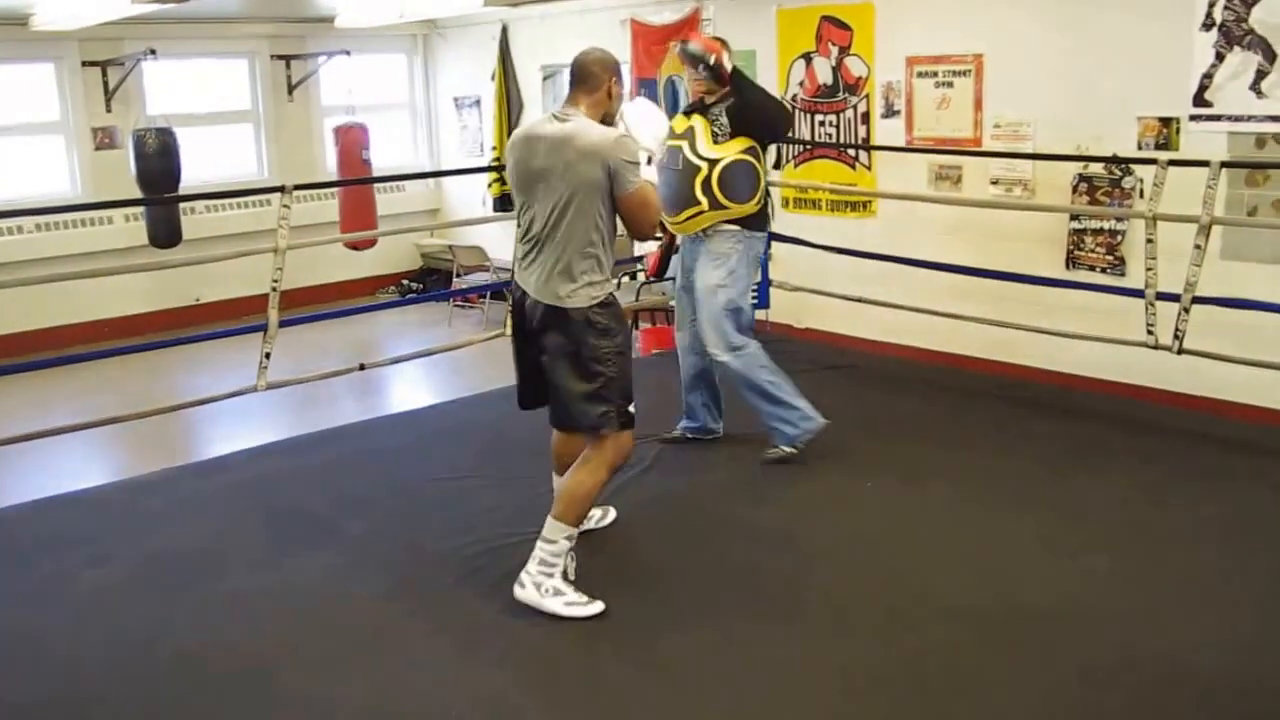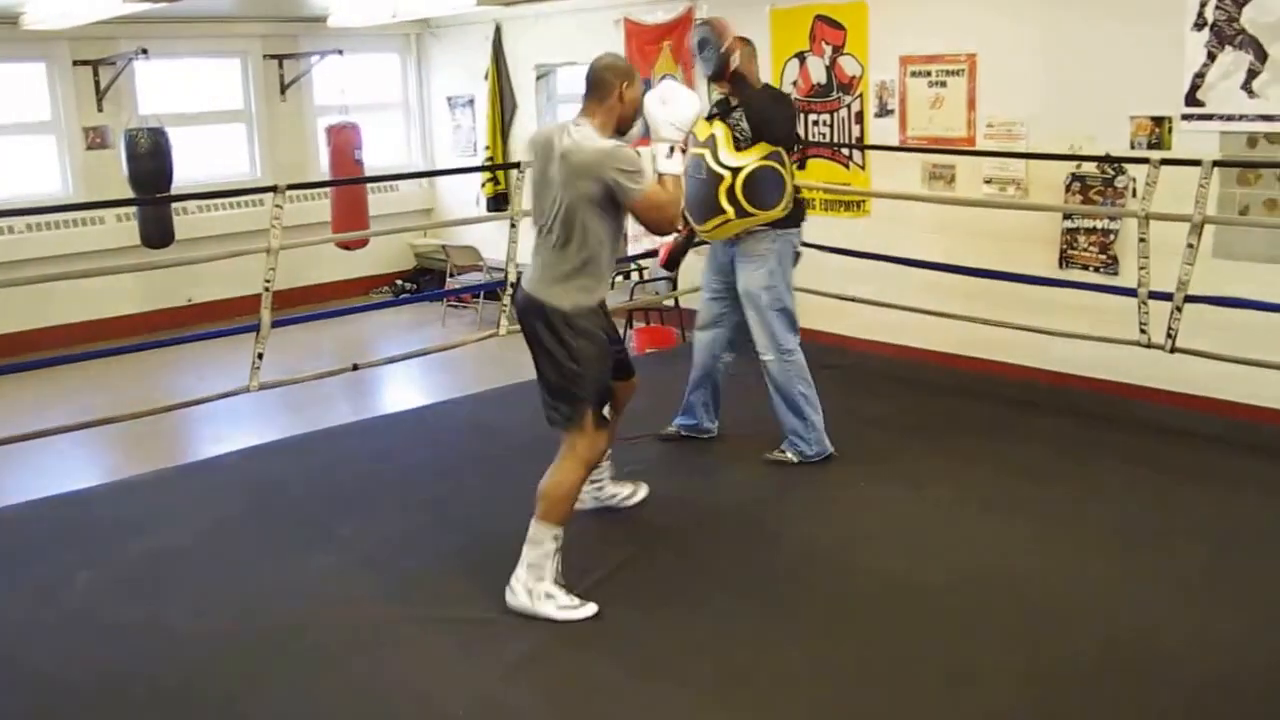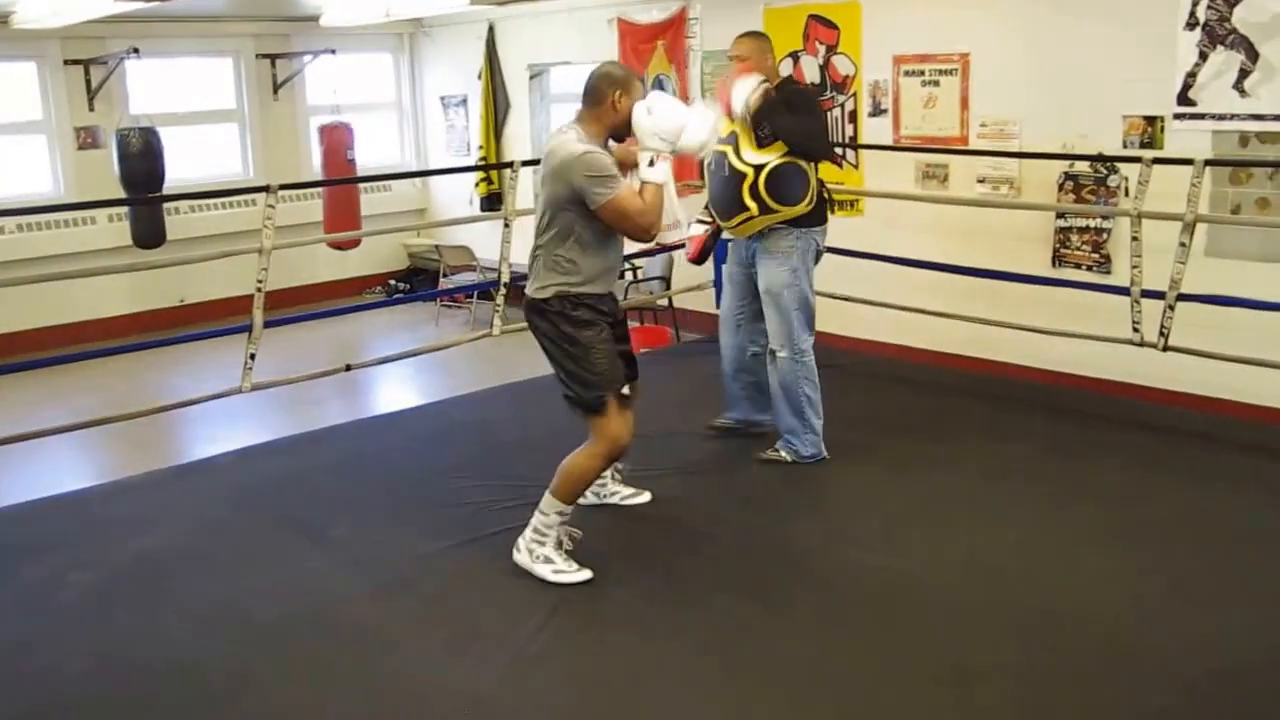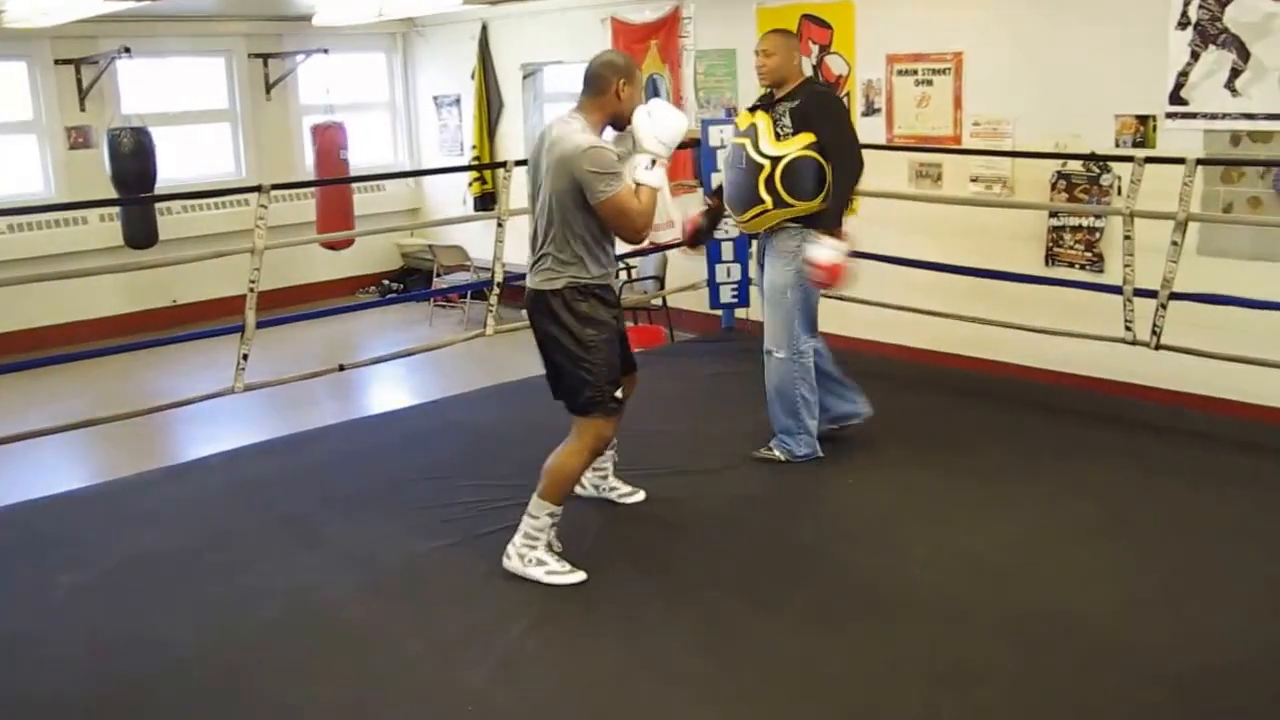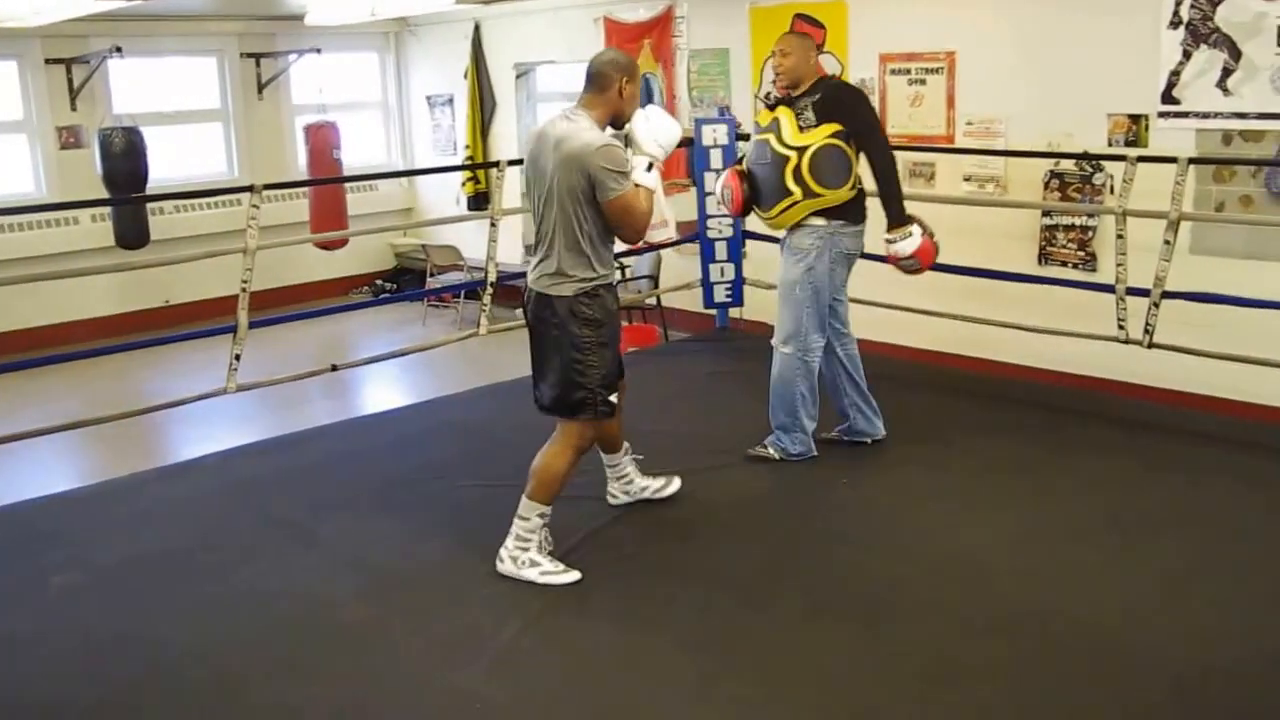
dt=0.2s
person 1, frame 1
left shoulder: (522, 139)
right shoulder: (612, 145)
right elbow: (645, 226)
right wrist: (644, 163)
left hip: (530, 294)
right hip: (580, 307)
left knee: (572, 415)
right knee: (610, 442)
left ankle: (571, 511)
right ankle: (543, 573)
person 1, frame 2
left shoulder: (550, 136)
right shoulder: (611, 157)
right elbow: (666, 219)
right wrist: (669, 149)
left hip: (548, 294)
right hip: (566, 306)
left knee: (619, 386)
right knee: (581, 438)
left ankle: (599, 486)
right ankle: (533, 579)
person 1, frame 3
left shoulder: (584, 141)
right shoulder: (582, 160)
left elbow: (621, 161)
right elbow: (644, 225)
right wrist: (658, 161)
left hip: (590, 295)
right hip: (566, 305)
left knee: (622, 388)
right knee: (613, 433)
left ankle: (600, 482)
right ankle: (538, 540)
person 1, frame 4
left shoulder: (558, 130)
right shoulder: (590, 152)
right elbow: (635, 228)
left wrist: (640, 161)
right wrist: (652, 161)
left hip: (584, 286)
right hip: (569, 296)
left knee: (621, 380)
right knee: (596, 427)
left ankle: (597, 477)
right ankle: (528, 546)
person 1, frame 5
left shoulder: (548, 132)
right shoulder: (600, 149)
right elbow: (634, 229)
left wrist: (633, 160)
right wrist: (648, 163)
left hip: (558, 287)
right hip: (576, 297)
left knee: (607, 394)
right knee: (577, 428)
left ankle: (625, 481)
right ankle: (520, 547)
person 2, frame 1
left shoulder: (743, 104)
right shoulder: (691, 114)
left elbow: (780, 124)
left wrist: (729, 73)
left hip: (733, 238)
right hip: (696, 237)
left knee: (725, 340)
right knee: (691, 337)
left ankle: (795, 423)
right ankle: (700, 420)
person 2, frame 2
left shoulder: (767, 102)
right shoulder: (719, 111)
left elbow: (783, 132)
left wrist: (737, 79)
left hip: (766, 239)
right hip: (726, 240)
left knee: (776, 343)
right knee: (711, 332)
left ankle: (808, 442)
right ankle: (697, 418)
person 2, frame 3
left shoulder: (796, 99)
right shoulder: (741, 107)
left elbow: (818, 149)
left wrist: (766, 111)
right wrist: (711, 222)
left hip: (788, 236)
right hip: (747, 236)
left knee: (787, 343)
right knee: (737, 326)
left ankle: (803, 442)
right ankle: (751, 411)
person 2, frame 4
left shoulder: (819, 100)
right shoulder: (763, 106)
left elbow: (849, 161)
right elbow: (747, 167)
left wrist: (830, 226)
left hip: (801, 234)
right hip: (771, 233)
left knee: (787, 341)
right knee: (787, 334)
left ankle: (796, 441)
right ankle: (843, 406)
person 2, frame 5
left shoulder: (838, 97)
right shoulder: (781, 107)
left elbow: (878, 151)
right elbow: (763, 162)
left wrist: (897, 216)
right wrist: (740, 176)
left hip: (826, 230)
right hip: (804, 231)
left knee: (795, 338)
right knee: (831, 333)
left ankle: (790, 440)
right ankle: (862, 424)
